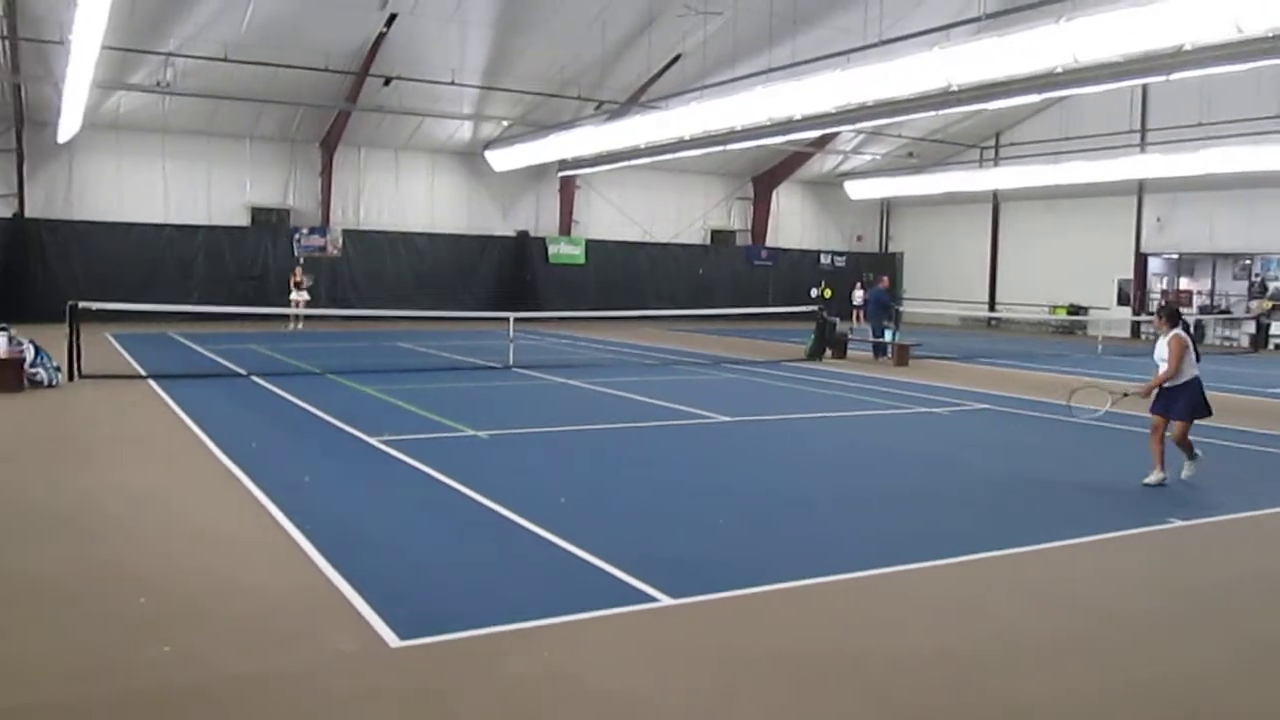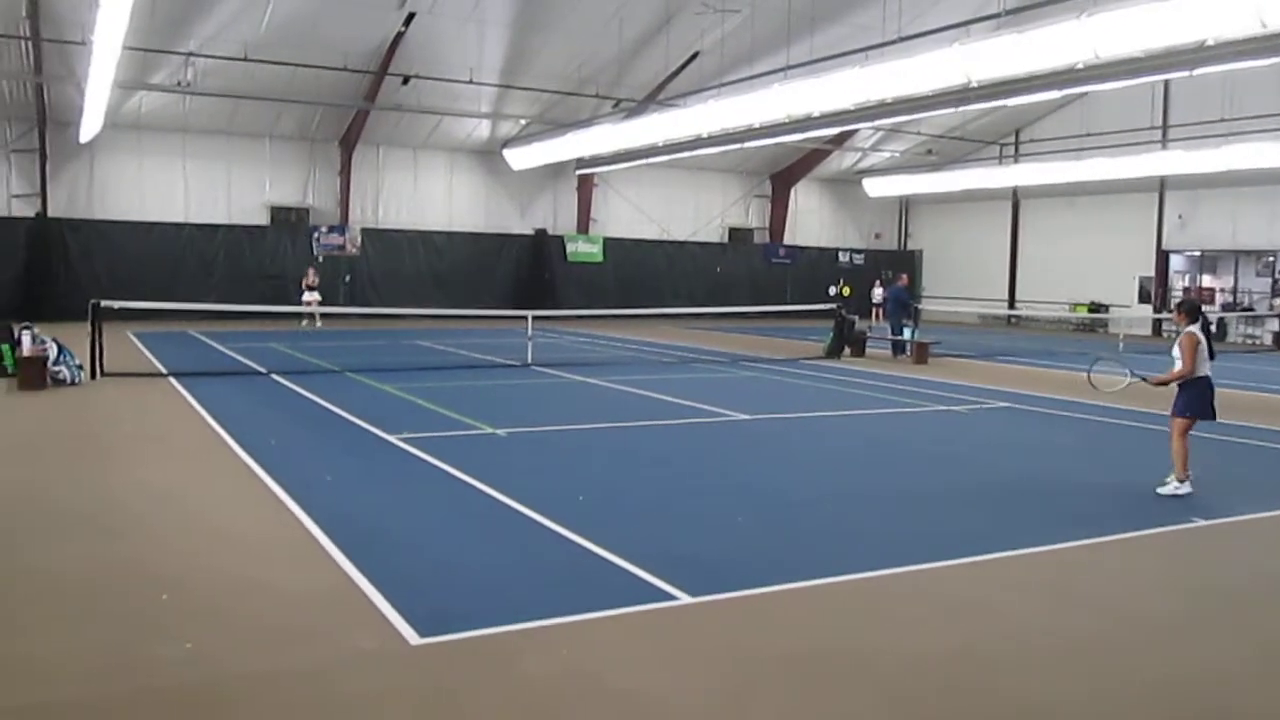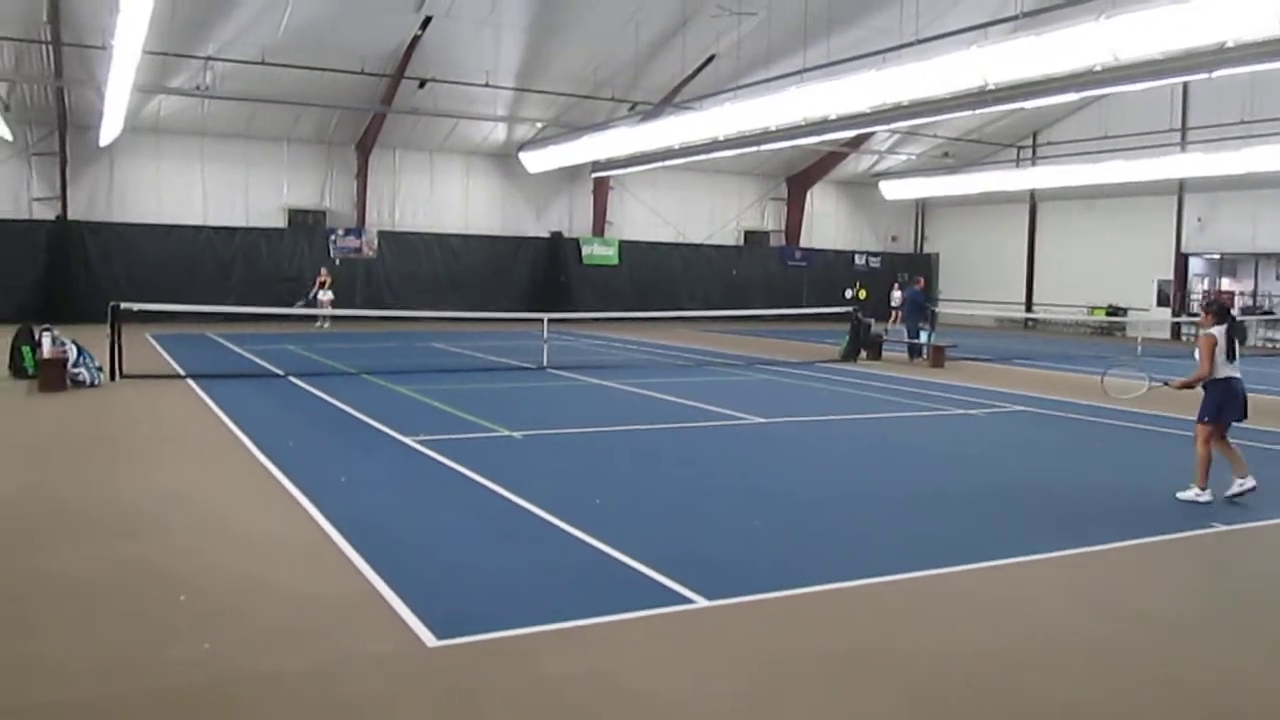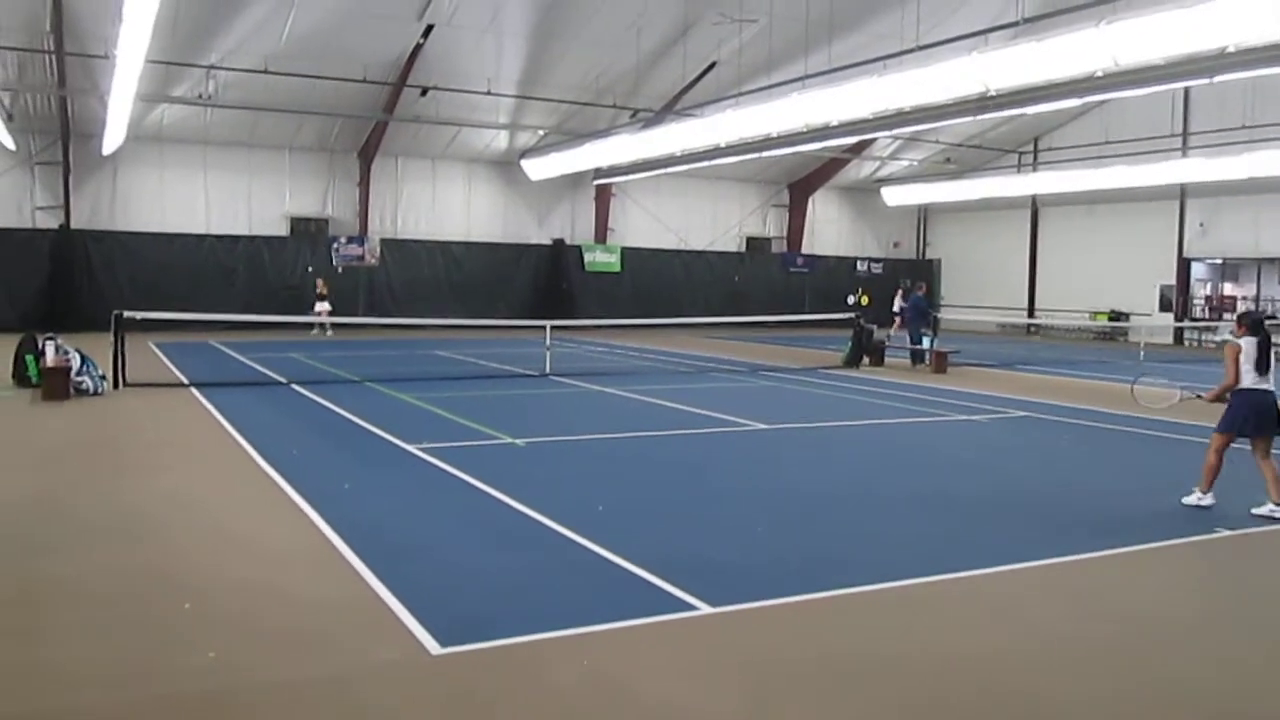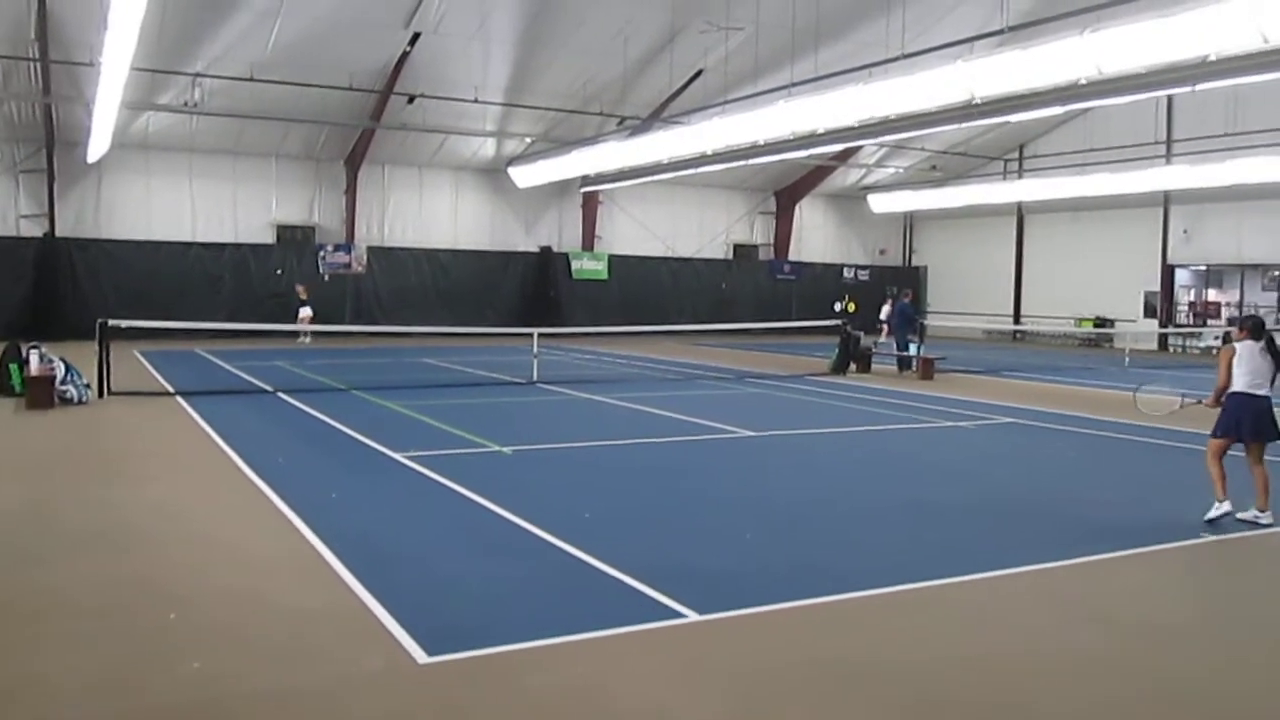
dt=0.3s
person 1, frame 1
left shoulder: (1177, 339)
right shoulder: (1162, 339)
left elbow: (1172, 372)
left wrist: (1149, 387)
right wrist: (1151, 386)
left hip: (1187, 389)
right hip: (1168, 390)
left knee: (1178, 436)
right knee: (1156, 429)
left ankle: (1192, 456)
right ankle: (1159, 472)
person 1, frame 2
left shoulder: (1189, 336)
right shoulder: (1188, 334)
left elbow: (1188, 370)
left wrist: (1162, 379)
right wrist: (1165, 378)
left hip: (1196, 388)
right hip: (1189, 387)
left knee: (1177, 433)
right knee: (1177, 432)
left ankle: (1181, 482)
right ankle: (1181, 473)
person 1, frame 3
left shoulder: (1208, 337)
right shoulder: (1231, 335)
left elbow: (1205, 372)
left wrist: (1183, 382)
right wrist: (1193, 382)
left hip: (1219, 390)
right hip: (1235, 388)
left knee: (1202, 440)
right knee: (1219, 438)
left ankle: (1201, 490)
right ankle: (1244, 478)
person 1, frame 4
left shoulder: (1234, 347)
left elbow: (1231, 381)
right elbow: (1258, 379)
left wrist: (1215, 394)
right wrist: (1227, 396)
left hip: (1245, 401)
left knee: (1216, 448)
left ankle: (1203, 494)
person 1, frame 5
left shoulder: (1230, 349)
left elbow: (1222, 383)
left wrist: (1214, 400)
left hip: (1238, 405)
right hip: (1262, 407)
left knee: (1213, 455)
right knee: (1257, 461)
left ankle: (1222, 502)
right ankle: (1262, 511)
